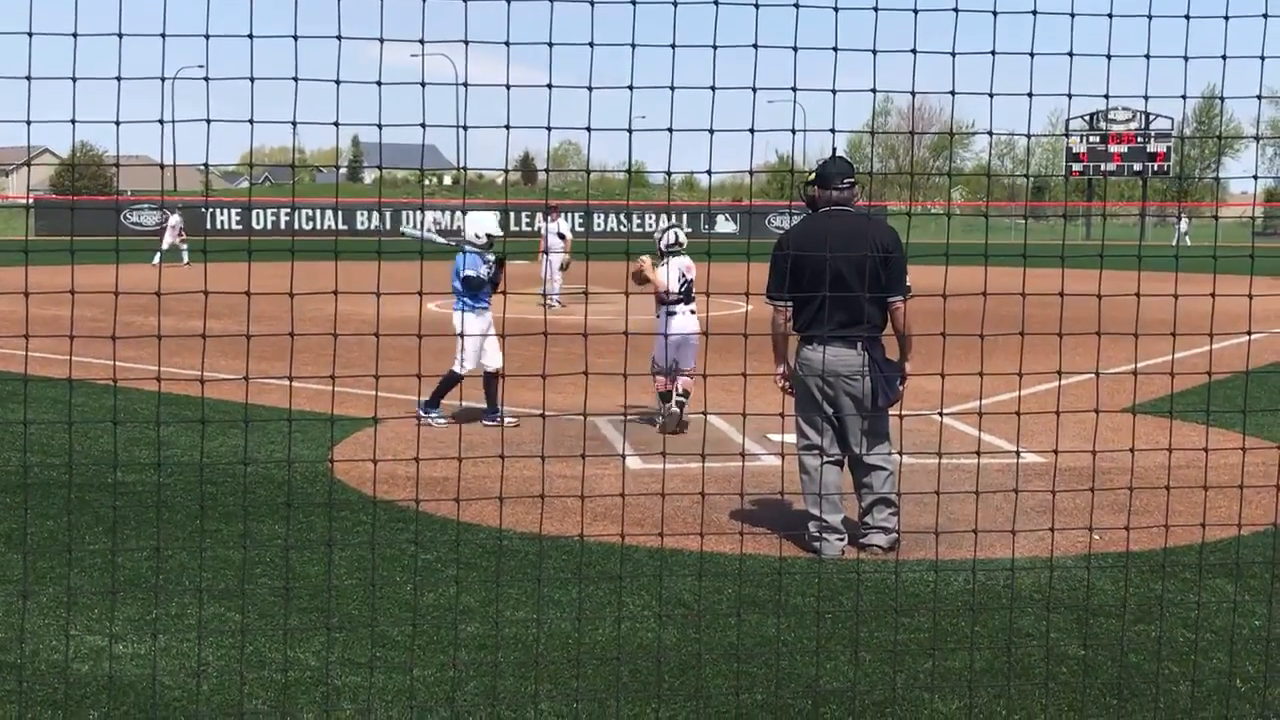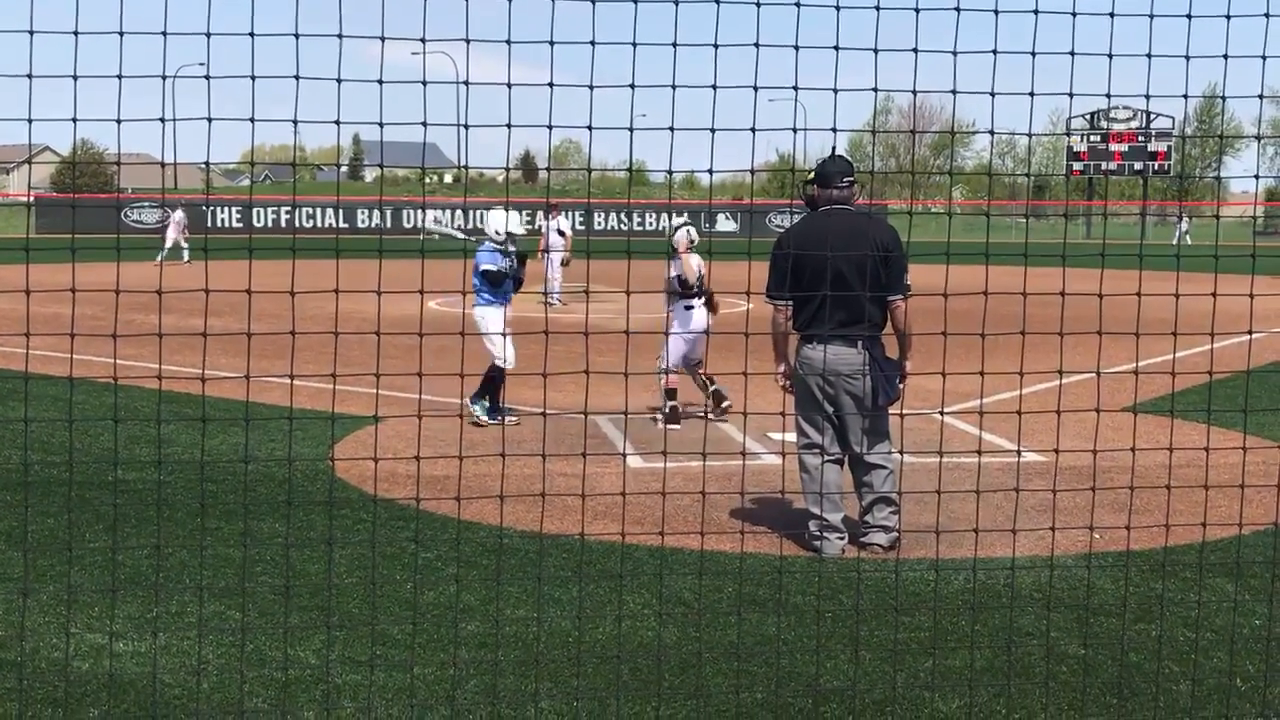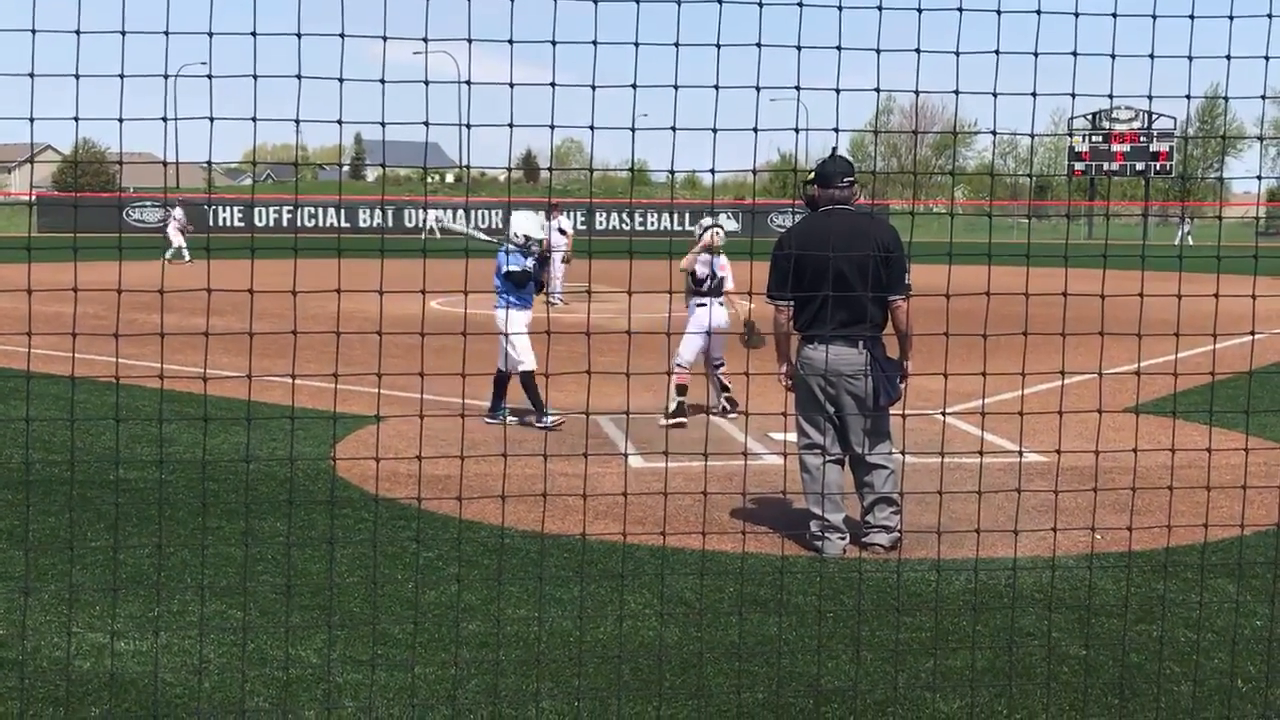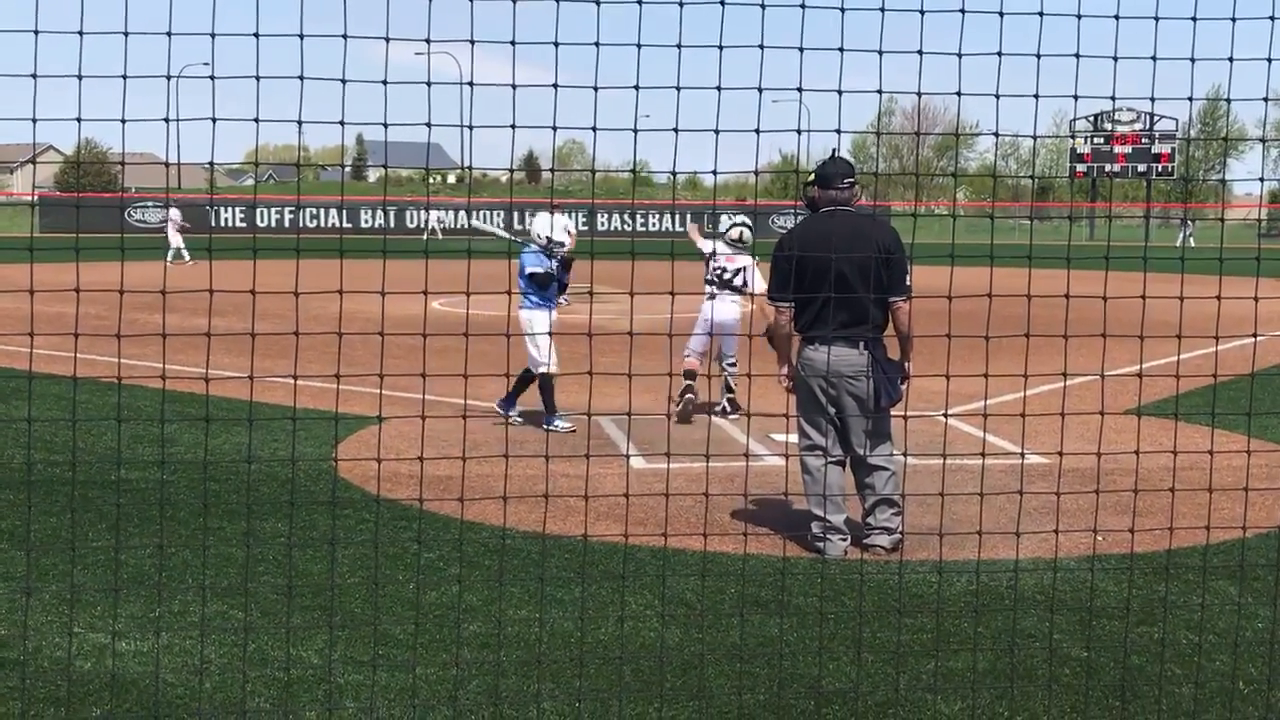
dt=0.2s
person 1, frame 1
left shoulder: (793, 238)
right shoulder: (882, 233)
left elbow: (781, 311)
right elbow: (897, 305)
left wrist: (780, 361)
right wrist: (905, 356)
left hip: (812, 356)
right hip: (864, 355)
left knee: (818, 450)
right knee: (873, 447)
left ankle: (827, 536)
right ankle: (879, 530)
person 1, frame 2
left shoulder: (793, 237)
right shoulder: (881, 232)
left elbow: (782, 310)
right elbow: (897, 304)
left wrist: (781, 361)
right wrist: (905, 355)
left hip: (812, 355)
right hip: (864, 354)
left knee: (818, 448)
right knee: (873, 446)
left ankle: (827, 535)
right ankle: (880, 530)
person 1, frame 3
left shoulder: (793, 238)
right shoulder: (882, 232)
left elbow: (783, 311)
right elbow: (898, 304)
left wrist: (784, 361)
right wrist: (905, 356)
left hip: (813, 355)
right hip: (865, 354)
left knee: (819, 449)
right knee: (874, 446)
left ankle: (829, 534)
right ankle: (881, 530)
person 1, frame 4
left shoulder: (794, 239)
right shoulder: (882, 233)
left elbow: (783, 312)
right elbow: (899, 305)
left wrist: (785, 363)
right wrist: (906, 357)
left hip: (814, 356)
right hip: (866, 356)
left knee: (820, 450)
right knee: (875, 448)
left ankle: (830, 536)
right ankle: (883, 531)
person 2, frame 1
left shoulder: (481, 257)
right shoulder: (466, 257)
left elbow: (491, 288)
right elbow: (473, 285)
left wrist: (497, 268)
right wrist: (486, 266)
left hip: (483, 315)
right hip: (469, 316)
left knee: (493, 363)
right knee: (463, 365)
left ankle: (492, 413)
right ankle: (429, 406)
person 2, frame 2
left shoulder: (503, 253)
right shoulder: (485, 253)
left elbow: (515, 286)
right elbow: (494, 280)
left wrist: (521, 265)
right wrist: (508, 260)
left hip: (500, 311)
right hip: (488, 311)
left knee: (502, 360)
right knee: (504, 358)
left ankle: (493, 410)
right ankle: (478, 398)
person 2, frame 3
left shoulder: (526, 256)
right shoulder: (507, 254)
left elbow: (536, 288)
right elbow: (519, 281)
left wrist: (542, 267)
right wrist: (531, 260)
left hip: (521, 313)
right hip: (510, 313)
left knee: (507, 364)
right knee: (526, 363)
left ankle: (495, 410)
right ankle: (540, 414)
person 2, frame 4
left shoulder: (548, 256)
right shoulder: (530, 255)
left elbow: (558, 290)
right elbow: (542, 283)
right wrist: (554, 263)
left hip: (546, 314)
right hip: (535, 315)
left knee: (536, 365)
right knee: (546, 365)
left ankle: (507, 403)
right ankle: (551, 417)
person 3, frame 1
left shoulder: (667, 266)
right shoulder: (688, 262)
left elbow: (666, 291)
left wrist: (650, 271)
right wrist: (653, 273)
left hip: (670, 324)
right hip: (691, 324)
left knee: (660, 370)
right knee: (685, 372)
left ankle: (668, 414)
right ankle: (676, 410)
person 3, frame 2
left shoulder: (682, 261)
right shoulder: (696, 259)
left elbow: (692, 280)
left wrist: (682, 253)
right wrist: (710, 300)
left hip: (685, 319)
right hip: (701, 318)
left knee: (667, 366)
right knee: (693, 363)
left ankle: (672, 414)
right ankle: (717, 398)
person 3, frame 3
left shoulder: (701, 258)
right shoulder: (723, 260)
left elbow: (683, 267)
right elbow: (729, 291)
left wrist: (699, 247)
left hip: (701, 316)
right hip: (721, 316)
left knee: (682, 363)
right knee: (716, 361)
left ankle: (678, 410)
right ankle: (727, 403)
person 3, frame 4
left shoulder: (715, 247)
right shoulder: (749, 261)
left elbow: (695, 237)
right elbow: (757, 296)
left wrist: (693, 230)
right wrist: (771, 320)
left hip: (710, 309)
right hip: (733, 312)
left knee: (693, 352)
right knee: (729, 358)
left ankle: (689, 391)
right ankle: (729, 404)
